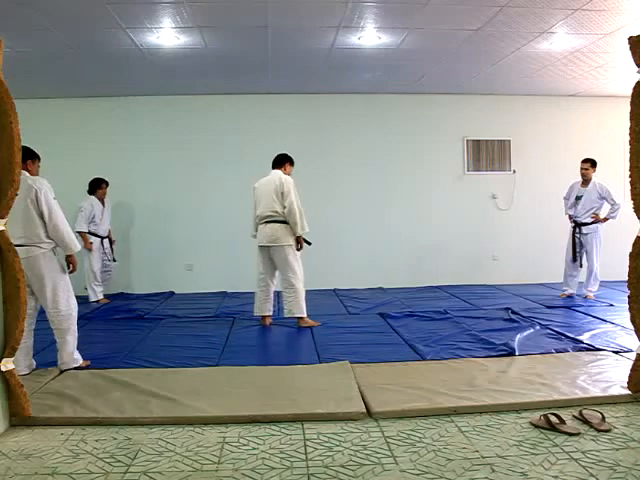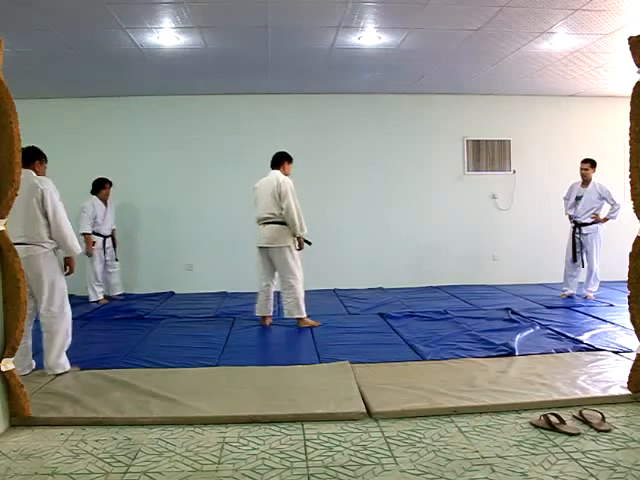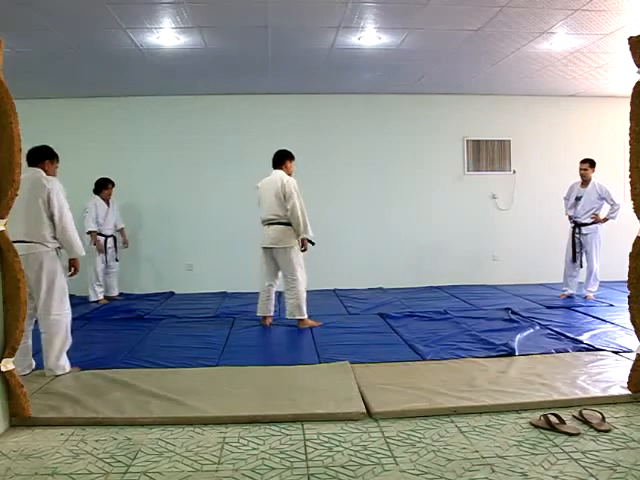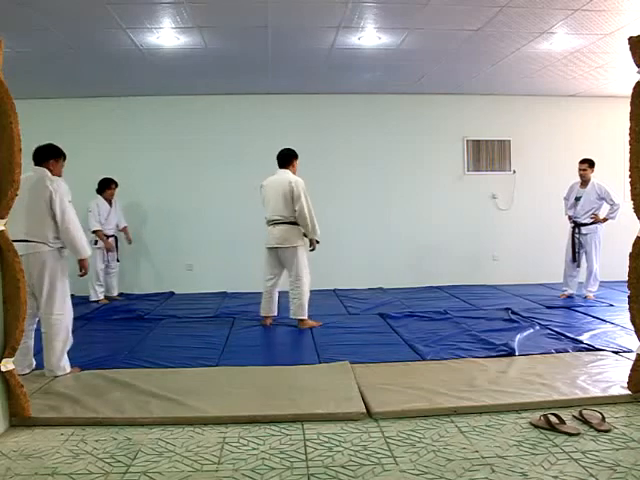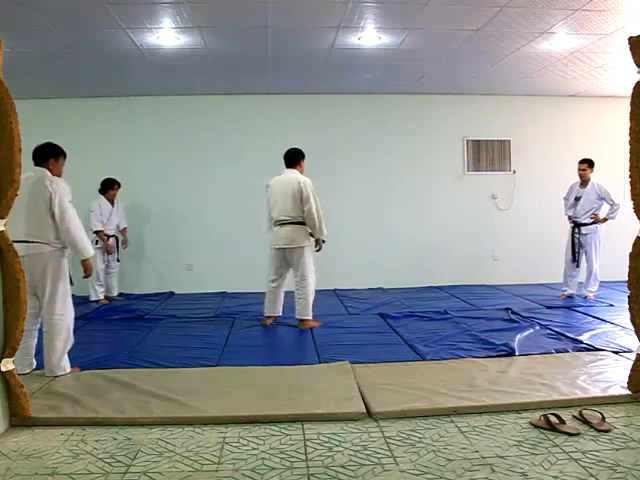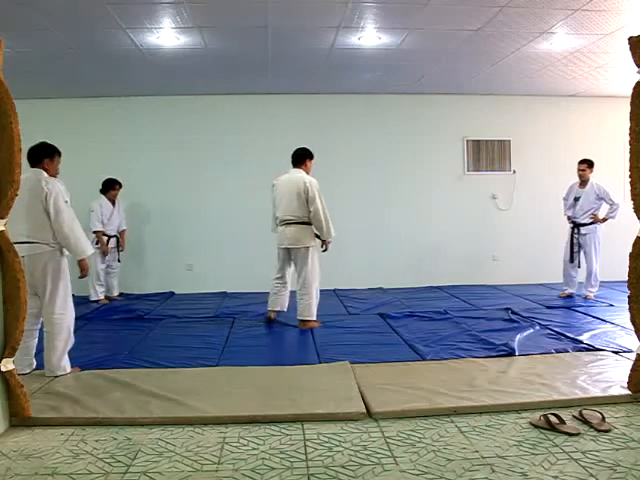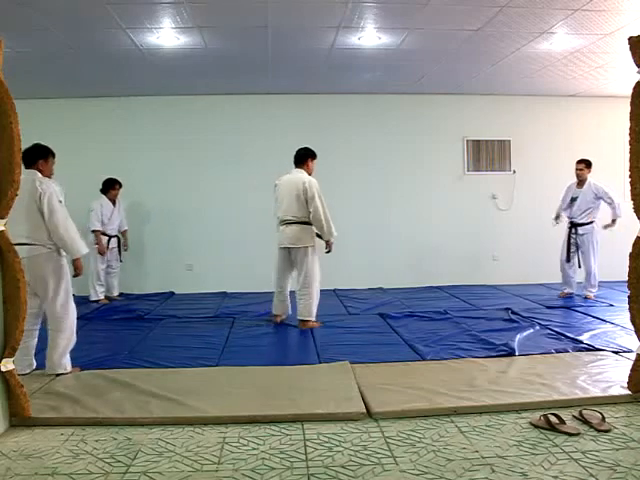
dt=0.2s
person 1, frame 1
right shoulder: (37, 185)
left elbow: (5, 224)
right elbow: (55, 220)
right wrist: (70, 250)
right hip: (38, 255)
right knee: (62, 306)
left ankle: (20, 364)
right ankle: (69, 359)
person 1, frame 2
right shoulder: (42, 184)
left elbow: (4, 223)
right elbow: (58, 221)
right wrist: (70, 253)
right hip: (39, 255)
right knee: (56, 310)
left ankle: (20, 364)
right ankle: (56, 363)
person 1, frame 3
right shoulder: (49, 184)
left elbow: (5, 221)
right elbow: (63, 222)
right wrist: (74, 254)
right hip: (41, 254)
right knee: (54, 312)
left ankle: (20, 364)
right ankle: (56, 365)
person 1, frame 4
left shoulder: (18, 184)
right shoulder: (54, 185)
left elbow: (8, 220)
right elbow: (68, 223)
left wrist: (14, 248)
right wrist: (82, 255)
left hip: (17, 253)
right hip: (44, 254)
left knee: (23, 312)
right knee: (56, 312)
left ankle: (21, 364)
right ankle: (57, 366)
person 1, frame 5
left shoulder: (18, 184)
right shoulder: (54, 185)
left elbow: (10, 221)
right elbow: (69, 224)
left wrist: (13, 250)
right wrist: (85, 256)
left hip: (19, 254)
right hip: (46, 254)
left knee: (26, 312)
right knee: (57, 312)
left ankle: (21, 364)
right ankle: (57, 366)
person 1, frame 6
left shoulder: (16, 186)
right shoulder: (51, 186)
left elbow: (9, 223)
right elbow: (65, 224)
right wrist: (81, 256)
left hip: (20, 255)
right hip: (46, 254)
left knee: (27, 312)
right knee: (58, 312)
left ankle: (21, 364)
right ankle: (57, 366)
person 1, frame 7
right shoulder: (45, 187)
left elbow: (8, 225)
right elbow: (60, 224)
right wrist: (76, 255)
left hip: (19, 256)
right hip: (45, 255)
left knee: (26, 313)
right knee: (62, 311)
left ankle: (21, 364)
right ankle: (58, 364)
person 2, frame 1
left shoulder: (259, 184)
right shoulder: (285, 180)
right elbow: (292, 209)
right wrist: (299, 234)
left hip: (263, 233)
right hip: (281, 232)
left knee: (265, 276)
right knee: (292, 275)
left ankle: (265, 315)
right ankle: (301, 317)
person 2, frame 2
left shoulder: (259, 184)
right shoulder: (283, 181)
right elbow: (291, 210)
right wrist: (299, 234)
left hip: (263, 234)
right hip: (280, 234)
left knee: (266, 278)
right knee: (292, 276)
left ankle: (265, 316)
right ankle: (301, 317)
person 2, frame 3
left shoulder: (262, 184)
right shoulder: (288, 181)
right elbow: (296, 211)
right wrist: (303, 236)
left hip: (267, 234)
right hip: (285, 234)
left knee: (268, 278)
right knee: (295, 278)
left ankle: (266, 316)
right ankle: (301, 318)
person 2, frame 4
left shoulder: (266, 183)
right shoulder: (295, 181)
right elbow: (304, 211)
right wrist: (312, 235)
left hip: (272, 233)
right hip: (291, 234)
left knee: (271, 277)
right knee: (299, 278)
left ankle: (267, 316)
right ankle: (302, 318)
person 2, frame 5
left shoulder: (273, 182)
right shoulder: (303, 181)
right elbow: (312, 211)
right wrist: (318, 235)
left hip: (278, 234)
right hip: (297, 234)
left knee: (275, 277)
right knee: (304, 278)
left ankle: (269, 316)
right ankle: (304, 319)
person 2, frame 6
left shoulder: (278, 181)
right shoulder: (309, 182)
left elbow: (275, 210)
right elbow: (318, 212)
right wrist: (325, 236)
left hip: (283, 233)
right hip: (302, 234)
left knee: (281, 274)
right knee: (307, 278)
left ankle: (273, 311)
right ankle: (305, 319)
person 2, frame 7
left shoulder: (280, 181)
right shoulder: (309, 182)
right elbow: (318, 212)
right wrist: (328, 237)
left hip: (284, 233)
right hip: (302, 234)
left knee: (282, 276)
right knee: (307, 278)
left ankle: (278, 313)
right ankle: (305, 319)
person 3, frame 1
left shoulder: (600, 188)
right shoulder: (574, 186)
left elbow: (616, 204)
right elbow: (567, 199)
left wrist: (605, 219)
right wrist: (569, 213)
left hip: (592, 229)
right hip: (576, 229)
left knee: (592, 262)
right knee: (571, 260)
left ankle: (590, 291)
right ankle: (569, 290)
person 3, frame 2
left shoulder: (600, 188)
right shoulder: (574, 186)
left elbow: (616, 204)
right elbow: (567, 199)
left wrist: (605, 219)
right wrist: (569, 214)
left hip: (592, 230)
right hip: (576, 229)
left knee: (592, 262)
right knee: (571, 260)
left ankle: (590, 291)
right ankle: (569, 290)
person 3, frame 3
left shoulder: (599, 188)
right shoulder: (574, 187)
left elbow: (616, 204)
right elbow: (567, 200)
left wrist: (605, 219)
right wrist: (569, 214)
left hip: (591, 230)
right hip: (576, 229)
left knee: (592, 262)
right knee: (571, 260)
left ankle: (590, 291)
right ankle: (569, 290)
person 3, frame 4
left shoulder: (599, 188)
right shoulder: (574, 187)
left elbow: (615, 204)
right elbow: (567, 200)
left wrist: (604, 219)
right wrist: (569, 214)
left hip: (591, 230)
right hip: (575, 229)
left knee: (592, 262)
right knee: (570, 260)
left ankle: (590, 291)
right ankle: (569, 290)
person 3, frame 5
left shoulder: (598, 188)
right shoulder: (573, 187)
left elbow: (615, 204)
right elbow: (566, 200)
left wrist: (604, 219)
right wrist: (568, 214)
left hip: (591, 230)
right hip: (575, 229)
left knee: (592, 262)
right knee: (570, 260)
left ankle: (590, 291)
right ankle: (569, 290)
person 3, frame 6
left shoulder: (598, 188)
right shoulder: (573, 187)
left elbow: (615, 203)
right elbow: (566, 200)
left wrist: (604, 219)
right wrist: (568, 214)
left hip: (590, 230)
right hip: (575, 229)
left knee: (592, 262)
right knee: (569, 260)
left ankle: (590, 291)
right ankle: (569, 289)
person 3, frame 7
left shoulder: (596, 188)
right shoulder: (571, 187)
left elbow: (613, 202)
right elbow: (564, 203)
left wrist: (613, 220)
right wrist: (558, 214)
left hip: (587, 230)
right hip: (572, 229)
left knee: (590, 263)
right knee: (566, 260)
left ankle: (590, 291)
right ankle: (568, 289)
person 4, frame 1
left shoulder: (106, 202)
right shoulder: (88, 204)
right elbow: (80, 225)
left wrist: (110, 237)
right wrist: (86, 242)
left hip: (105, 241)
right hip: (93, 241)
left knee: (108, 267)
right knee: (94, 269)
left ankle: (94, 288)
right ankle: (97, 296)
person 4, frame 2
left shoulder: (109, 203)
right shoulder: (90, 204)
right elbow: (85, 227)
left wrist: (114, 238)
right wrist: (88, 245)
left hip: (108, 241)
right hip: (96, 241)
left knee: (112, 268)
right knee: (96, 270)
left ankle: (114, 292)
right ankle: (97, 296)
person 4, frame 3
left shoulder: (112, 203)
right shoulder: (92, 204)
left elbow: (118, 222)
right elbow: (90, 226)
left wrist: (124, 237)
right wrist: (97, 242)
left hip: (111, 240)
right hip: (99, 241)
left knee: (112, 268)
right knee: (97, 269)
left ankle: (112, 293)
right ankle: (97, 296)
person 4, frame 4
left shoulder: (115, 203)
right shoulder: (95, 204)
left elbow: (121, 221)
right elbow: (95, 226)
left wrist: (127, 235)
right wrist: (105, 241)
left hip: (113, 240)
right hip: (100, 241)
left knee: (113, 268)
right knee: (98, 269)
left ankle: (112, 293)
right ankle: (98, 296)
person 4, frame 5
left shoulder: (117, 204)
right shoulder: (97, 204)
left elbow: (121, 222)
right elbow: (96, 227)
left wrist: (124, 237)
right wrist: (106, 243)
left hip: (113, 240)
right hip: (100, 241)
left knee: (113, 268)
right knee: (99, 269)
left ankle: (112, 293)
right ankle: (98, 296)
person 4, frame 6
left shoulder: (118, 204)
right shoulder: (98, 204)
left elbow: (121, 224)
right elbow: (96, 227)
left wrist: (122, 240)
right wrist: (103, 244)
left hip: (114, 241)
right hip: (101, 241)
left knee: (114, 268)
right knee: (99, 269)
left ankle: (112, 293)
right ankle: (98, 296)
person 4, frame 7
left shoulder: (118, 204)
right shoulder: (98, 204)
left elbow: (123, 225)
right elbow: (95, 226)
left wrist: (125, 240)
right wrist: (100, 243)
left hip: (115, 241)
right hip: (102, 240)
left knee: (114, 268)
right knee: (99, 268)
left ankle: (112, 293)
right ankle: (98, 296)
